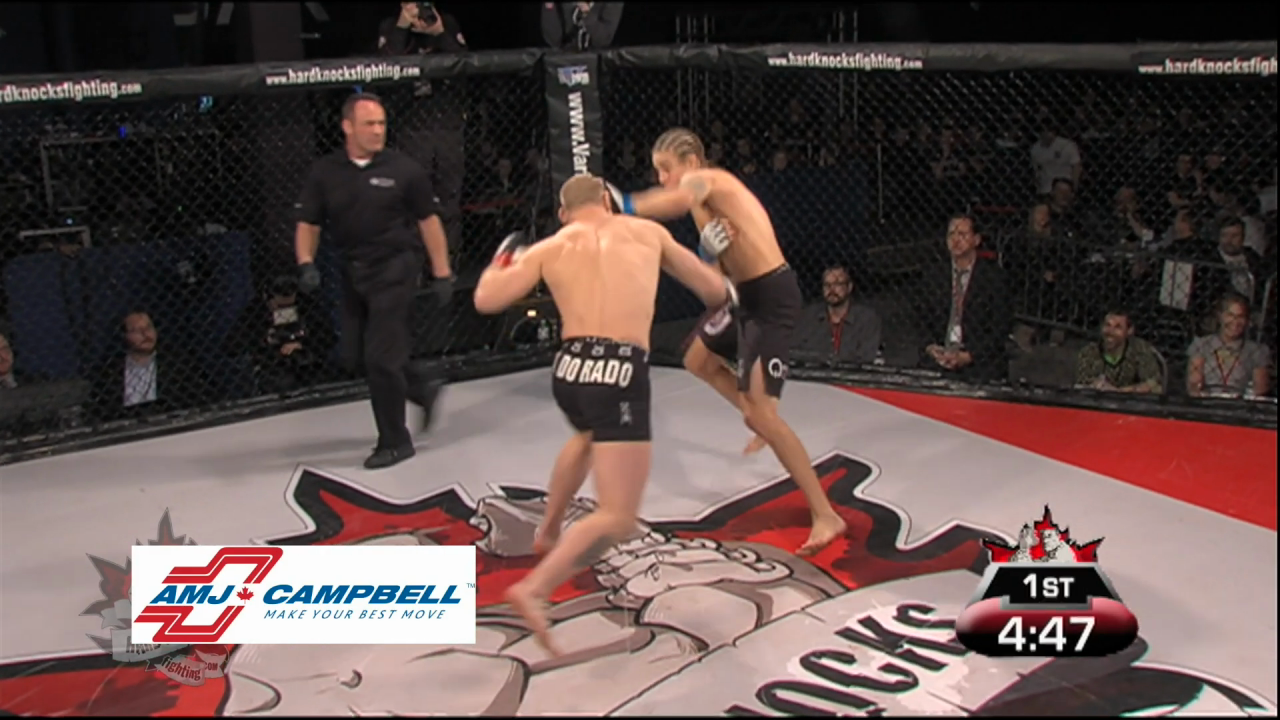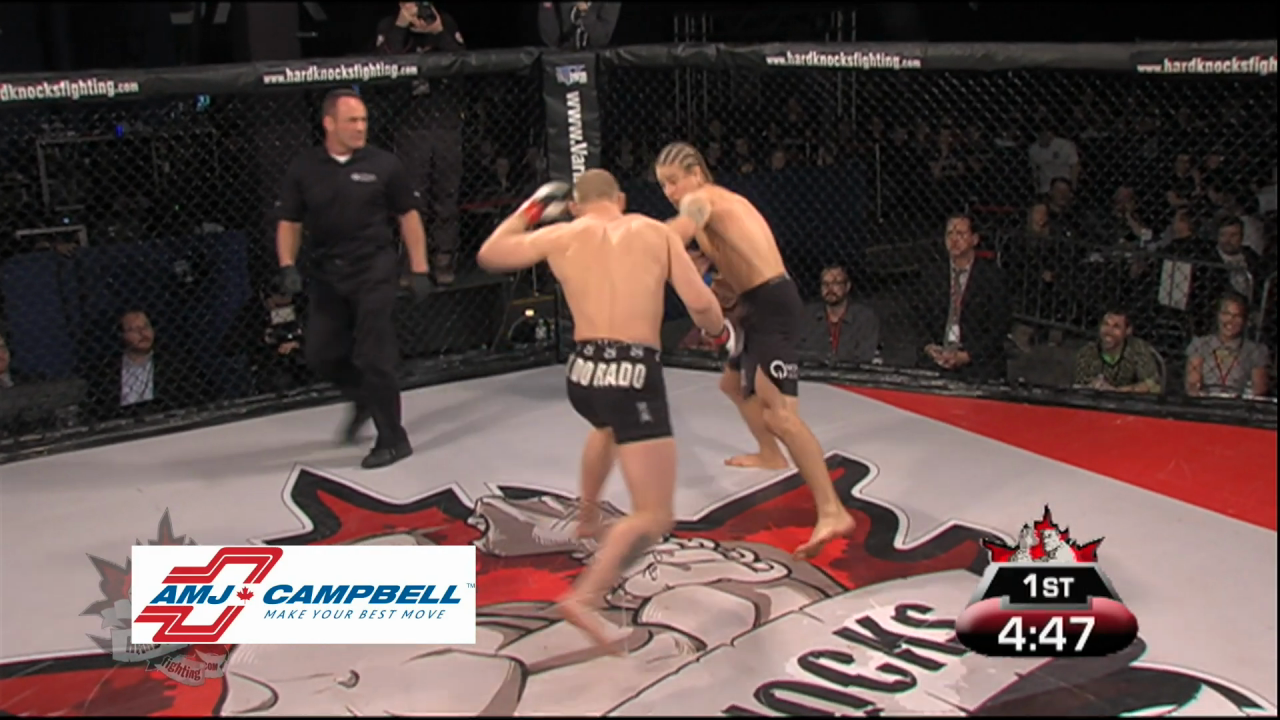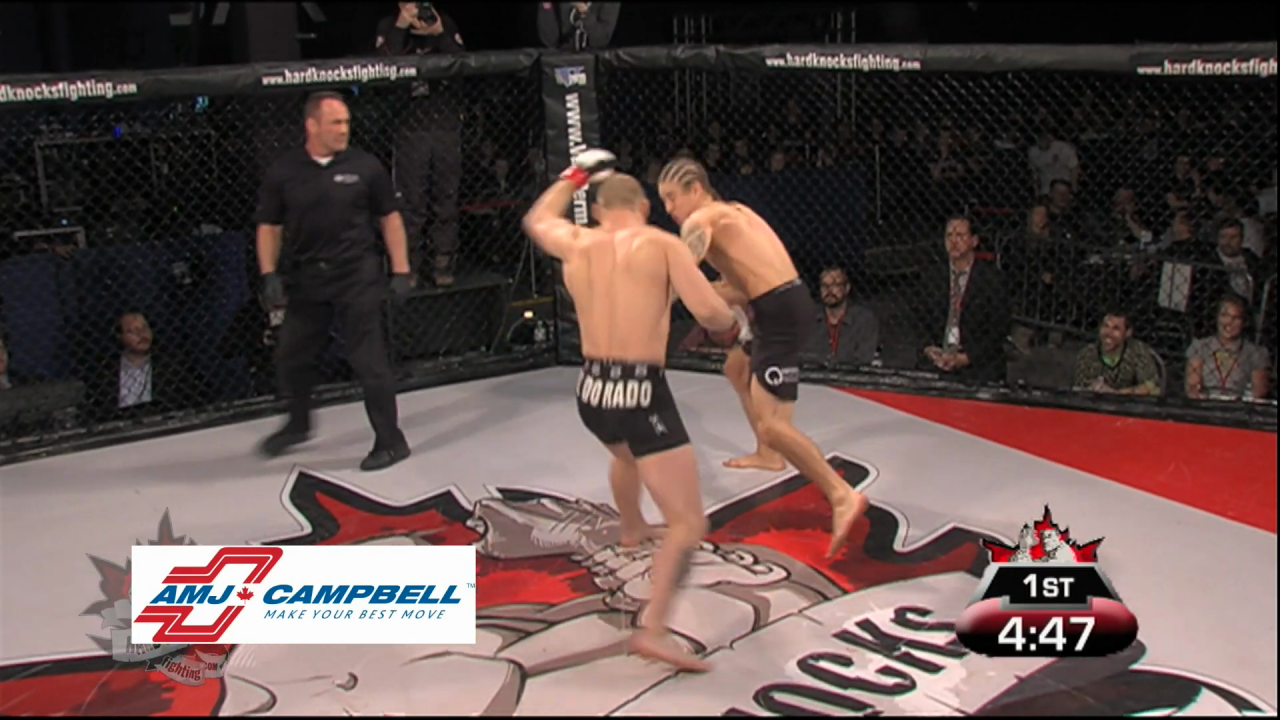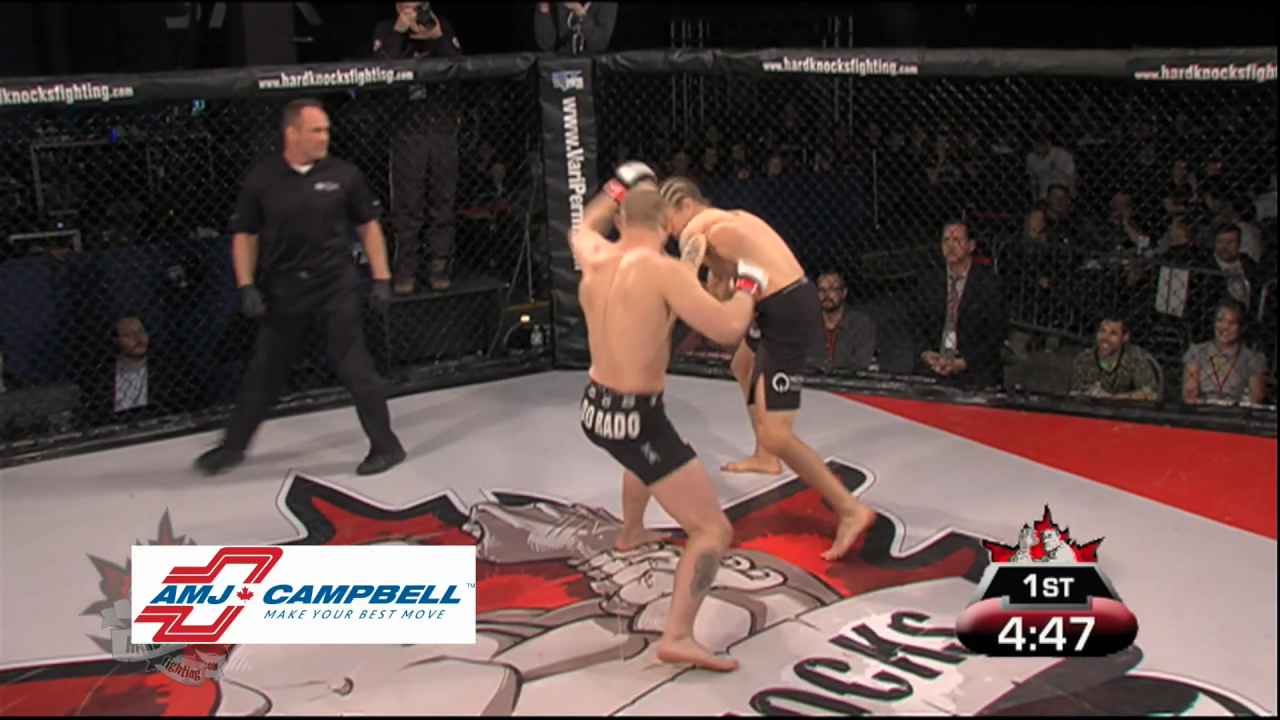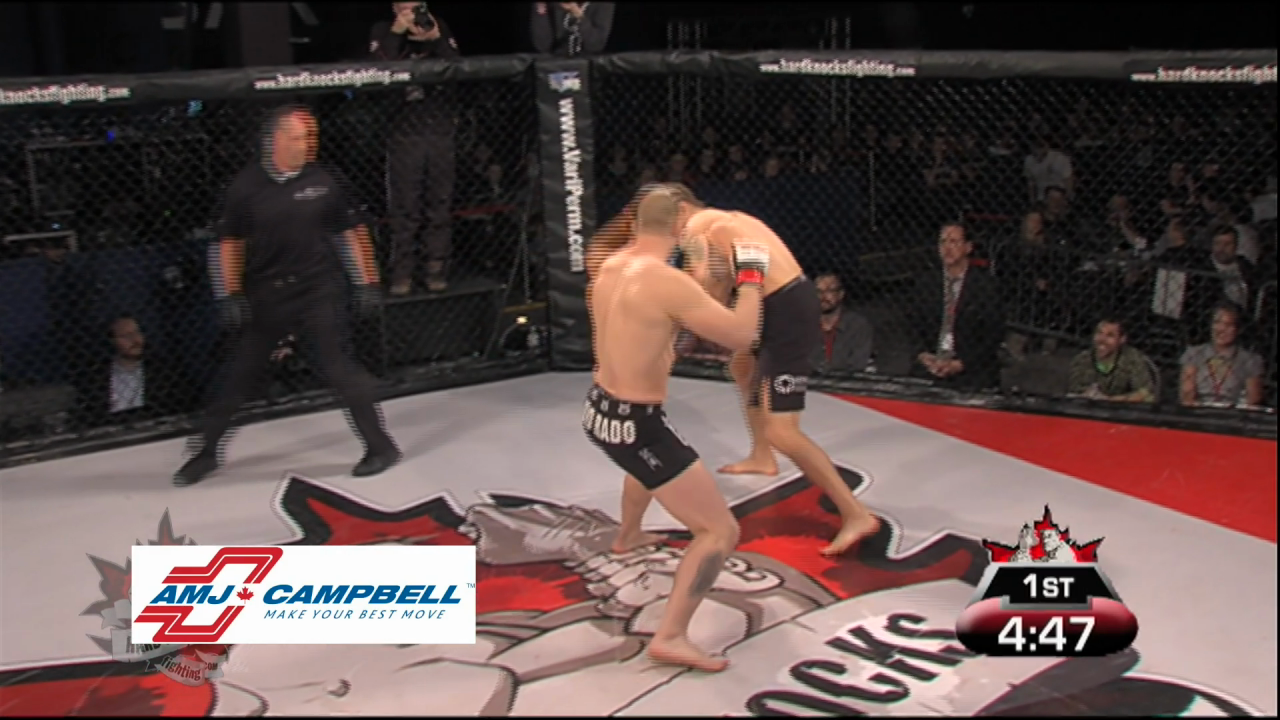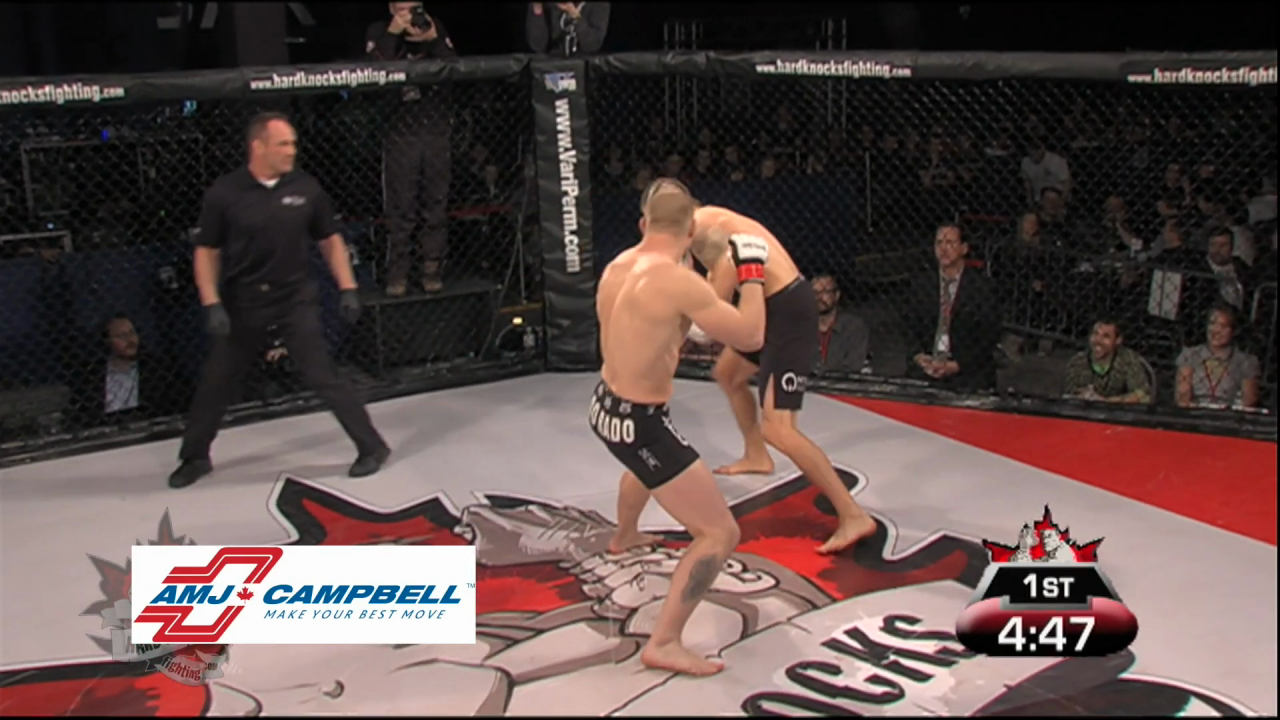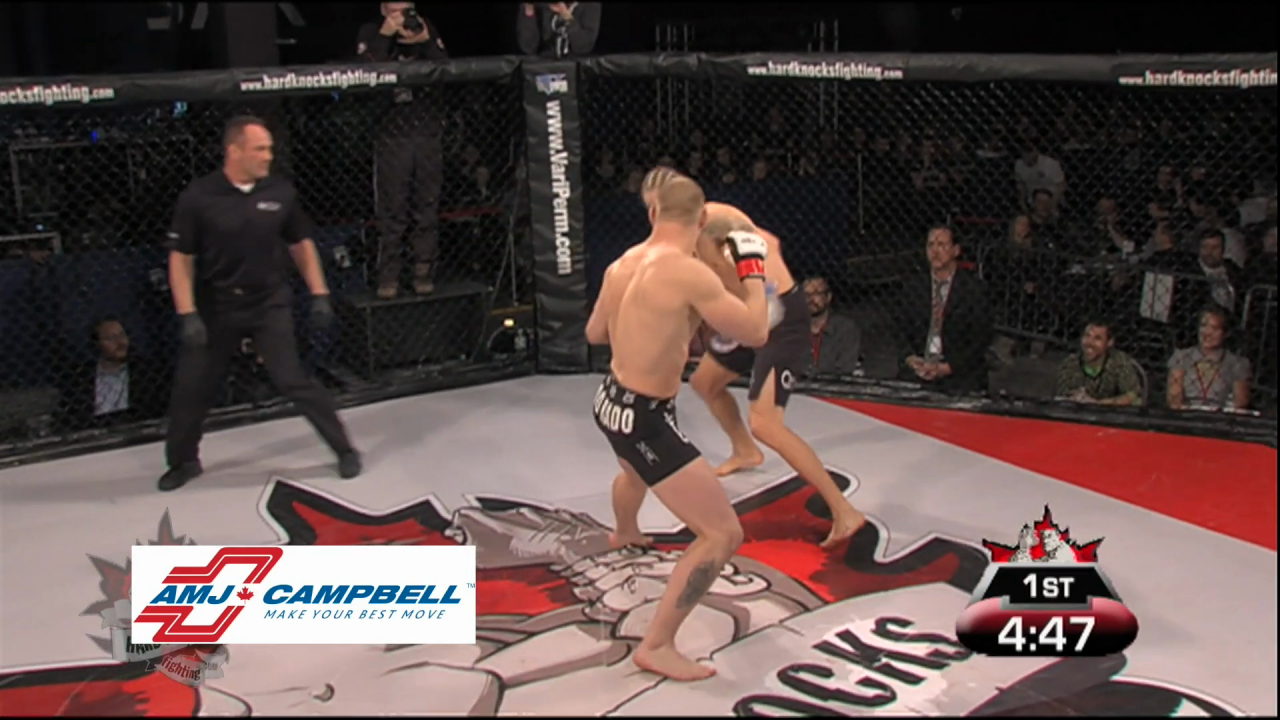
dt=0.2s
person 1, frame 1
left shoulder: (549, 249)
right shoulder: (647, 231)
left elbow: (486, 300)
right elbow: (707, 284)
left wrist: (503, 258)
right wrist: (722, 289)
left hip: (569, 371)
right hip: (620, 375)
left knee: (588, 436)
right knee: (616, 519)
left ankle: (549, 531)
right ankle: (533, 589)
person 1, frame 2
left shoulder: (560, 236)
right shoulder: (655, 231)
left elbow: (489, 256)
right elbow: (701, 304)
left wrist: (535, 206)
right wrist: (722, 332)
left hip: (582, 372)
right hip: (634, 375)
left knee: (609, 426)
right knee: (654, 518)
left ankle: (589, 519)
right ankle: (583, 598)
person 1, frame 3
left shoulder: (576, 244)
right shoulder: (662, 244)
left elbow: (536, 220)
right elbow: (708, 311)
left wrist: (578, 173)
right wrist: (733, 322)
left hip: (591, 391)
right hip: (641, 392)
left knee: (625, 450)
right knee: (689, 524)
left ankle: (632, 526)
right ankle: (653, 631)
person 1, frame 4
left shoulder: (595, 259)
right shoulder: (662, 271)
left elbow: (583, 230)
right elbow: (727, 329)
left wrist: (617, 189)
right wrist: (747, 285)
left hip: (594, 411)
right hip: (636, 418)
left knee: (644, 458)
right knee: (713, 530)
left ankle: (630, 531)
right ankle: (677, 636)
person 1, frame 5
left shoulder: (608, 268)
right shoulder: (668, 283)
right elbow: (742, 335)
left wrist: (644, 210)
right wrist: (751, 274)
left hip: (599, 412)
right hip: (636, 426)
left knee: (647, 461)
right knee: (720, 531)
left ankle: (628, 534)
right ankle: (670, 636)
person 1, frame 6
left shoulder: (617, 267)
right shoulder: (677, 281)
right elbow: (750, 336)
right wrist: (751, 270)
left hip: (605, 408)
right hip: (638, 423)
left knee: (645, 461)
right knee: (720, 534)
left ankle: (624, 535)
right ankle: (664, 643)
person 1, frame 7
left shoulder: (621, 264)
right shoulder: (688, 272)
left elbow: (595, 333)
right elbow: (755, 333)
right wrist: (751, 266)
left hip: (611, 401)
right hip: (643, 418)
left knee: (636, 468)
right knee: (722, 534)
left ankle: (624, 530)
right ankle: (657, 646)
person 2, frame 1
left shoulder: (707, 181)
right shoulder: (704, 198)
left elbow: (673, 200)
left wrist: (624, 207)
right wrist: (710, 248)
left hip: (771, 298)
right hip: (748, 293)
left knee: (762, 412)
right knee: (699, 362)
left ankle: (824, 515)
right ankle: (762, 425)
person 2, frame 2
left shoulder: (700, 200)
right shoulder: (722, 202)
left elbow: (674, 237)
left hip: (773, 308)
right hip: (760, 305)
left knee: (779, 413)
right knee: (732, 383)
left ankle: (831, 513)
right ankle: (769, 453)
person 2, frame 3
left shoulder: (700, 220)
right shoulder: (733, 212)
left hip: (780, 313)
right hip: (787, 304)
left knee: (771, 422)
left ankle: (843, 497)
right ankle: (767, 455)
person 2, frame 4
left shoulder: (696, 228)
right shoulder: (732, 219)
left hip: (786, 314)
right hip: (795, 302)
left knee: (775, 433)
right knee: (743, 366)
left ankle: (850, 509)
right ankle: (764, 457)
person 2, frame 5
left shoulder: (695, 229)
right shoulder: (728, 220)
left elbow: (701, 281)
right elbow: (720, 283)
left hip: (786, 311)
right hip: (794, 300)
left knee: (781, 433)
right knee: (741, 369)
left ankle: (856, 515)
right ankle: (761, 457)
person 2, frame 6
left shoulder: (700, 224)
right shoulder: (716, 221)
left elbow: (728, 265)
right elbow: (720, 279)
left hip: (786, 311)
right hip: (777, 305)
left knee: (778, 430)
right knee: (725, 373)
left ankle: (853, 516)
right ankle: (756, 456)
person 2, frame 7
left shoulder: (713, 218)
left elbow: (765, 244)
left wrist: (764, 290)
left hip: (780, 316)
left knee: (764, 424)
right knee: (703, 382)
left ankle: (844, 511)
right ankle: (745, 452)
person 3, frame 1
left shoulder: (404, 169)
right shoulder: (325, 171)
left elbow: (428, 221)
right elbow: (308, 223)
left wrist: (442, 273)
right wrist: (307, 263)
left hip: (394, 272)
right hip: (353, 274)
left knee: (381, 358)
right knee: (354, 356)
left ankle: (395, 442)
right ankle: (420, 387)
person 3, frame 2
left shoulder: (384, 164)
right shoulder: (303, 168)
left elbow: (408, 217)
right elbow: (289, 222)
left wrist: (419, 269)
right wrist: (288, 267)
left hip: (374, 271)
right hip: (328, 273)
left knee: (372, 357)
right knee: (320, 353)
left ankle: (393, 441)
right ankle: (363, 400)
person 3, frame 3
left shoulder: (366, 166)
right shoulder: (283, 171)
left elbow: (390, 218)
right elbow: (269, 226)
left wrist: (400, 271)
right wrist: (269, 274)
left hip: (358, 276)
right hip: (307, 278)
left knee: (368, 362)
right knee: (291, 356)
left ankle: (390, 442)
right ankle: (298, 424)
person 3, frame 4
left shoulder: (344, 175)
right shoulder: (261, 180)
left elbow: (368, 227)
right elbow: (245, 236)
left wrist: (381, 278)
right wrist: (247, 286)
left hip: (337, 286)
right hip: (283, 290)
left knee: (354, 368)
right knee: (264, 370)
left ankle: (385, 446)
right ankle: (234, 444)
person 3, frame 5
left shoulder: (324, 183)
right shoulder: (245, 186)
left elbow: (349, 234)
right elbow: (229, 243)
left wrist: (365, 283)
right wrist: (230, 295)
left hip: (315, 292)
right hip: (263, 296)
left knee: (341, 371)
right knee: (240, 374)
left ankle: (380, 447)
right ankle: (207, 452)
person 3, frame 6
left shoulder: (306, 188)
right shoulder: (224, 193)
left elbow: (330, 240)
right elbow: (206, 252)
left wrist: (348, 289)
right wrist: (212, 306)
left hip: (295, 299)
right hip: (242, 302)
left knee: (321, 375)
right knee: (217, 382)
left ankle: (372, 446)
right ankle: (195, 457)
person 3, frame 7
left shoulder: (281, 192)
right shoulder: (198, 196)
left elbow: (301, 245)
right elbow: (181, 258)
left wrist: (319, 294)
right wrist: (187, 313)
left hip: (269, 302)
right hip: (215, 306)
left knee: (290, 378)
right knee: (191, 385)
left ankle: (344, 449)
right ankle: (182, 460)
person 4, frame 1
left shoulder: (447, 22)
right shoulder: (390, 27)
left wrist: (440, 34)
right wrist: (401, 27)
left hip: (449, 122)
right hip: (413, 126)
left knee: (450, 195)
person 4, frame 2
right shoulder: (389, 26)
left wrist: (439, 33)
right wrist: (400, 27)
left hip: (447, 123)
right hip: (410, 126)
left knee: (447, 197)
left ankle: (445, 260)
person 4, frame 3
right shoulder: (388, 27)
left wrist: (440, 35)
right wrist: (400, 28)
left hip: (446, 124)
right hip: (410, 127)
left knee: (446, 200)
right knee: (411, 202)
left ankle: (444, 263)
right ankle: (410, 265)
person 4, frame 4
left shoulder: (442, 26)
right shoulder: (386, 31)
left wrist: (438, 38)
right wrist: (398, 32)
left hip: (443, 127)
right hip: (407, 131)
left knee: (443, 203)
right knee: (408, 206)
left ankle: (440, 267)
right ankle: (405, 271)
person 4, frame 5
left shoulder: (439, 27)
right shoulder: (383, 31)
left wrist: (436, 40)
right wrist: (395, 33)
left hip: (440, 128)
right hip: (404, 131)
left knee: (440, 204)
right knee: (404, 207)
left ankle: (437, 268)
right ankle: (402, 272)
person 4, frame 6
left shoulder: (435, 27)
right shoulder: (379, 32)
left wrist: (433, 40)
right wrist: (392, 34)
left hip: (436, 129)
right hip: (400, 132)
left knee: (436, 204)
right knee: (400, 207)
left ankle: (433, 269)
right ankle: (397, 273)
person 4, frame 7
left shoulder: (426, 28)
right shoulder: (370, 33)
left wrist: (425, 42)
right wrist: (385, 35)
left hip: (428, 130)
right hip: (392, 134)
left knee: (427, 207)
right knee: (392, 209)
left ankle: (424, 271)
right ankle: (388, 275)
